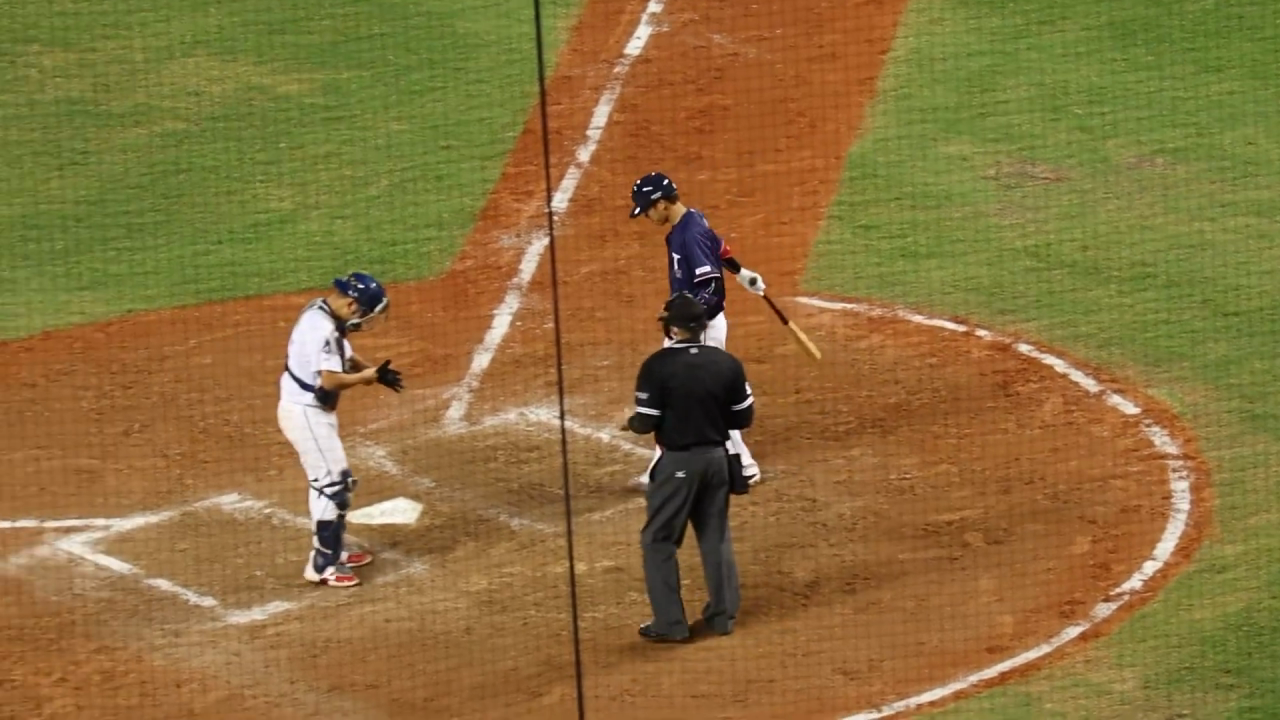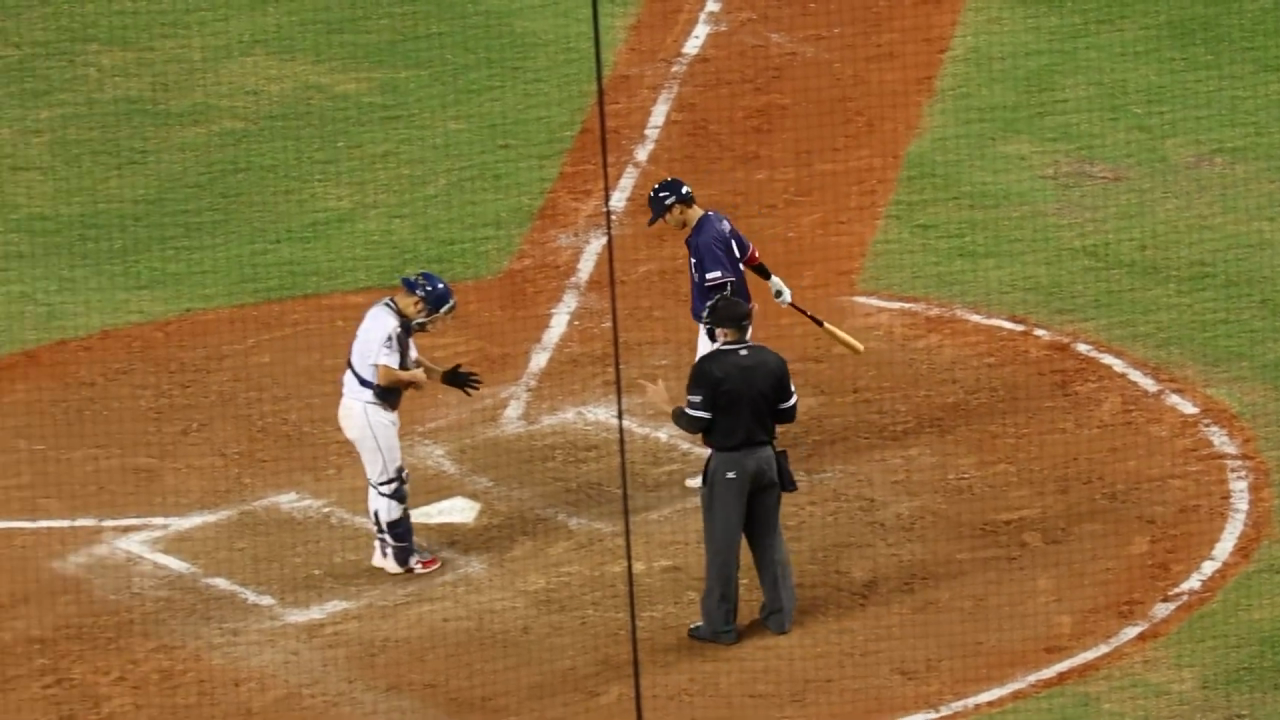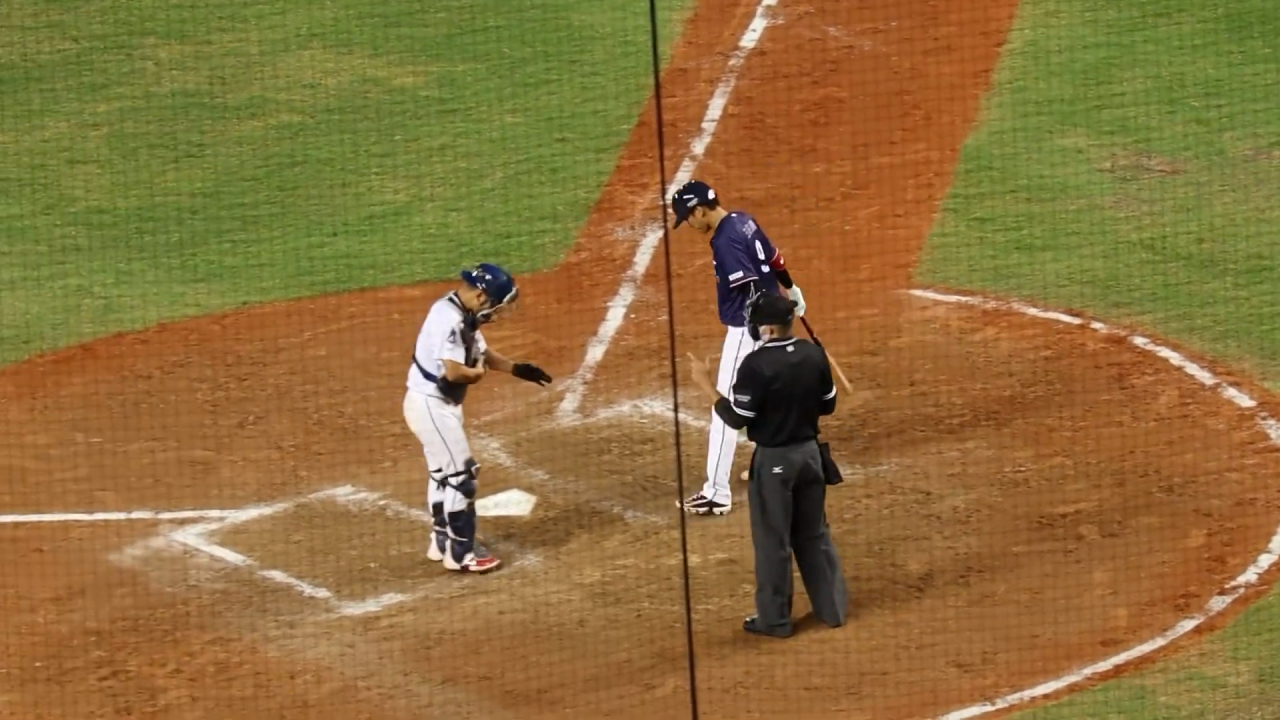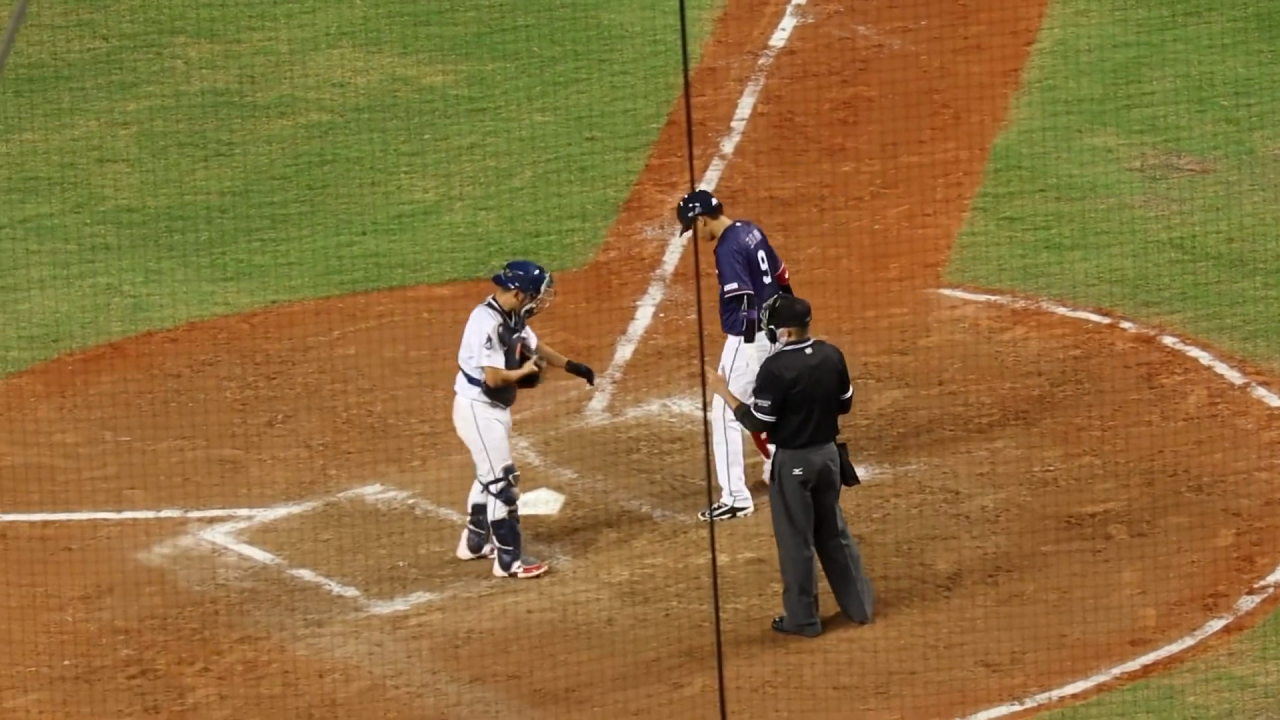
dt=0.2s
person 1, frame 1
left shoulder: (658, 365)
right shoulder: (727, 363)
left elbow: (647, 422)
right elbow: (743, 417)
left wrist: (629, 422)
left hip: (678, 464)
right hip: (716, 458)
left knee: (659, 541)
right knee: (717, 539)
left ankle: (669, 621)
right ankle: (723, 615)
person 1, frame 2
left shoulder: (708, 367)
right shoulder: (773, 362)
left elbow: (693, 423)
right elbow: (788, 413)
left wrist: (664, 401)
left hip: (728, 465)
right hip: (765, 458)
left knee: (722, 545)
right knee: (769, 539)
left ankle: (720, 625)
right ankle: (780, 614)
person 1, frame 3
left shoulder: (756, 365)
right shoulder: (815, 355)
left elbow: (737, 418)
right elbow: (827, 405)
left wrist: (706, 385)
left hip: (774, 460)
right hip: (809, 452)
left knee: (772, 540)
right knee: (814, 533)
left ankle: (775, 618)
right ankle: (832, 607)
person 1, frame 4
left shoulder: (775, 368)
right shoulder: (832, 356)
left elbow: (758, 423)
right elbow: (844, 404)
left wrist: (723, 392)
left hip: (794, 461)
right hip: (829, 453)
left knee: (796, 540)
right knee: (834, 531)
left ankle: (803, 618)
right ankle: (858, 604)
person 2, frame 1
left shoulder: (690, 233)
right shoulder: (690, 221)
left elbow: (709, 286)
right elbow: (719, 248)
right wrist: (742, 273)
left hip: (702, 326)
left ankle: (744, 464)
person 2, frame 2
left shoulder: (705, 236)
right shoulder: (715, 221)
left elbow: (721, 290)
right elbow: (748, 253)
left wrist: (714, 338)
right wrist: (773, 281)
person 2, frame 3
left shoulder: (725, 240)
right shoulder: (743, 221)
left elbow: (749, 289)
right elbow: (774, 258)
left wrist: (759, 340)
right wrist: (791, 291)
left hip: (748, 330)
left ankle: (716, 493)
person 2, frame 4
left shoulder: (728, 249)
right shoulder: (750, 230)
left elbow: (743, 303)
right elbow: (779, 272)
left wrist: (745, 348)
left hip: (748, 339)
left knee: (725, 416)
left ankle: (737, 497)
person 3, frame 1
left shoulder: (325, 317)
right shoulder: (321, 326)
left elbow: (347, 359)
right elbow: (330, 380)
left wrist: (374, 374)
right wrist: (363, 376)
left hip: (312, 410)
right hip: (305, 413)
left knee: (322, 482)
right knee: (337, 483)
left ankle: (331, 552)
right ankle: (323, 564)
person 3, frame 2
left shoulder: (394, 318)
right shoulder: (386, 323)
left elbow: (411, 361)
right elbow: (386, 376)
left wrist: (444, 377)
right wrist: (416, 378)
left hip: (375, 409)
right hip: (367, 411)
left knee: (381, 478)
right knee: (392, 480)
left ankle: (387, 547)
right ankle: (402, 554)
person 3, frame 3
left shoulder: (463, 314)
right shoulder: (448, 317)
left elbow: (482, 351)
right elbow: (453, 371)
left wrist: (519, 369)
right wrist: (476, 373)
left hip: (442, 403)
right hip: (431, 404)
left knee: (444, 472)
right knee: (462, 474)
left ankle: (443, 541)
right ankle: (461, 551)
person 3, frame 4
left shoulder: (513, 316)
right shoulder: (487, 322)
left elbow: (534, 345)
right elbow: (493, 376)
left wrist: (568, 365)
right wrist: (525, 373)
left hip: (497, 408)
right hip: (478, 408)
left knee: (491, 477)
right knee: (503, 481)
left ankle: (474, 541)
right ankle: (508, 559)
